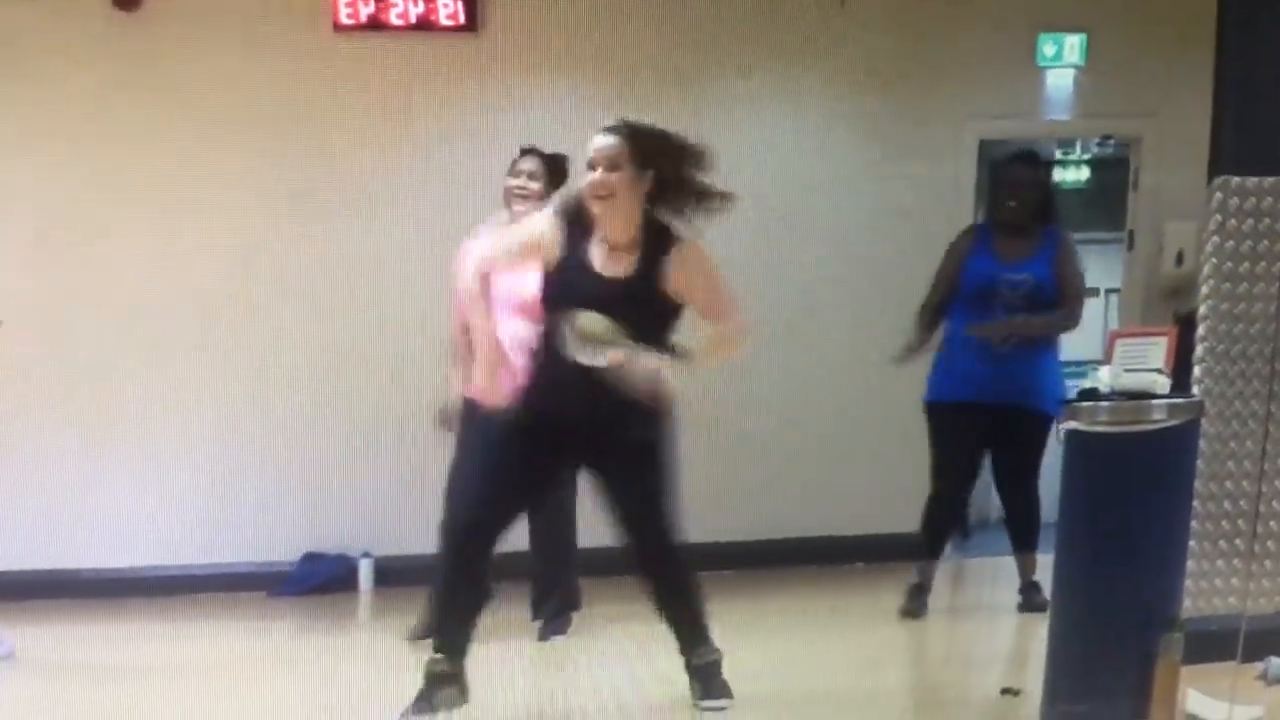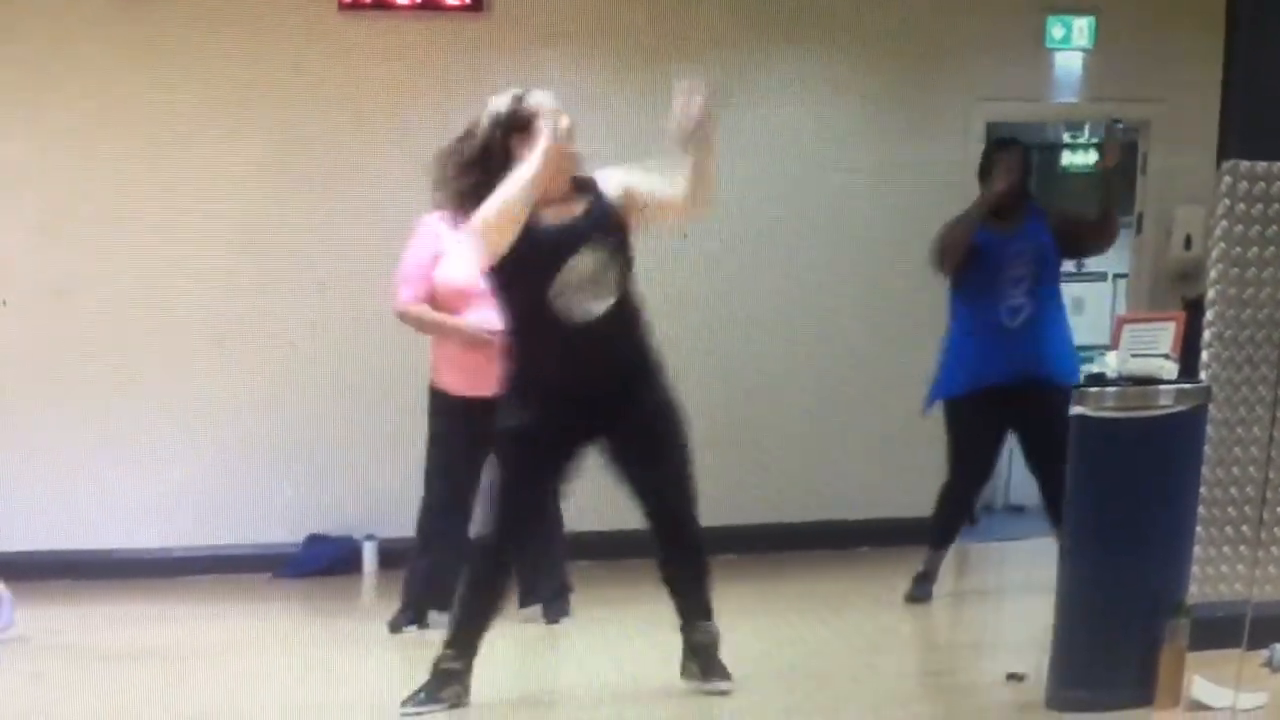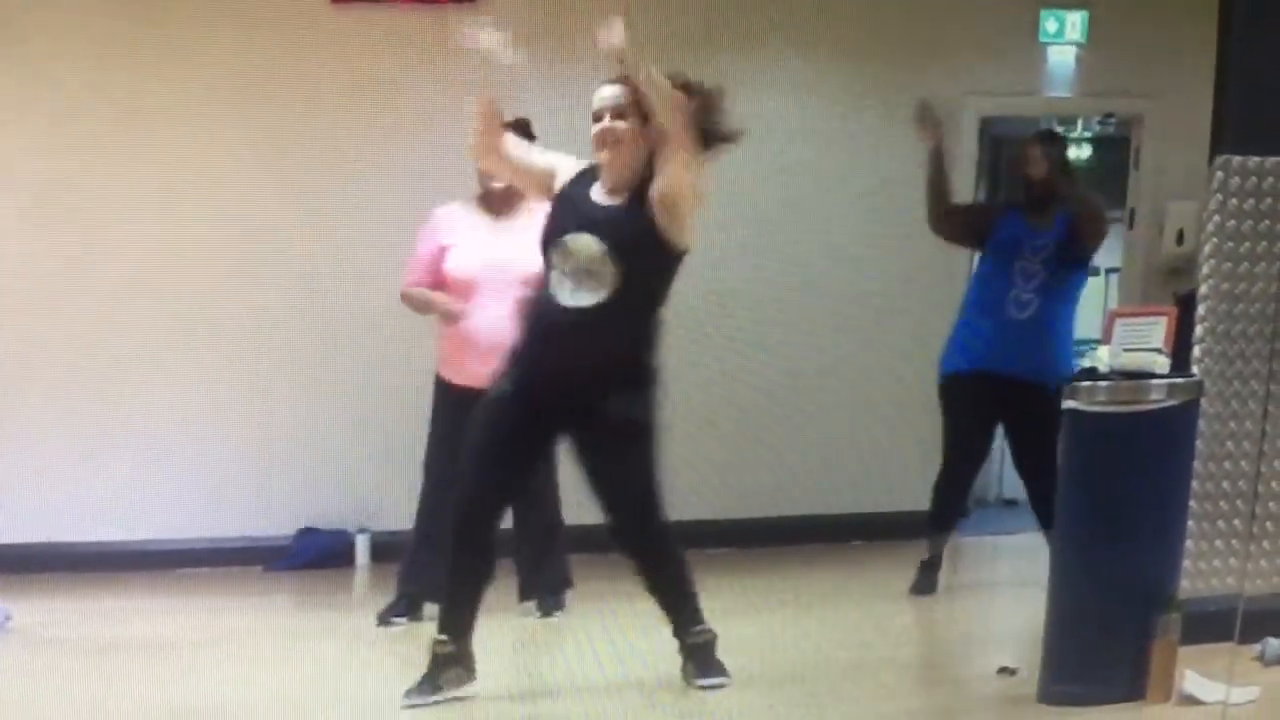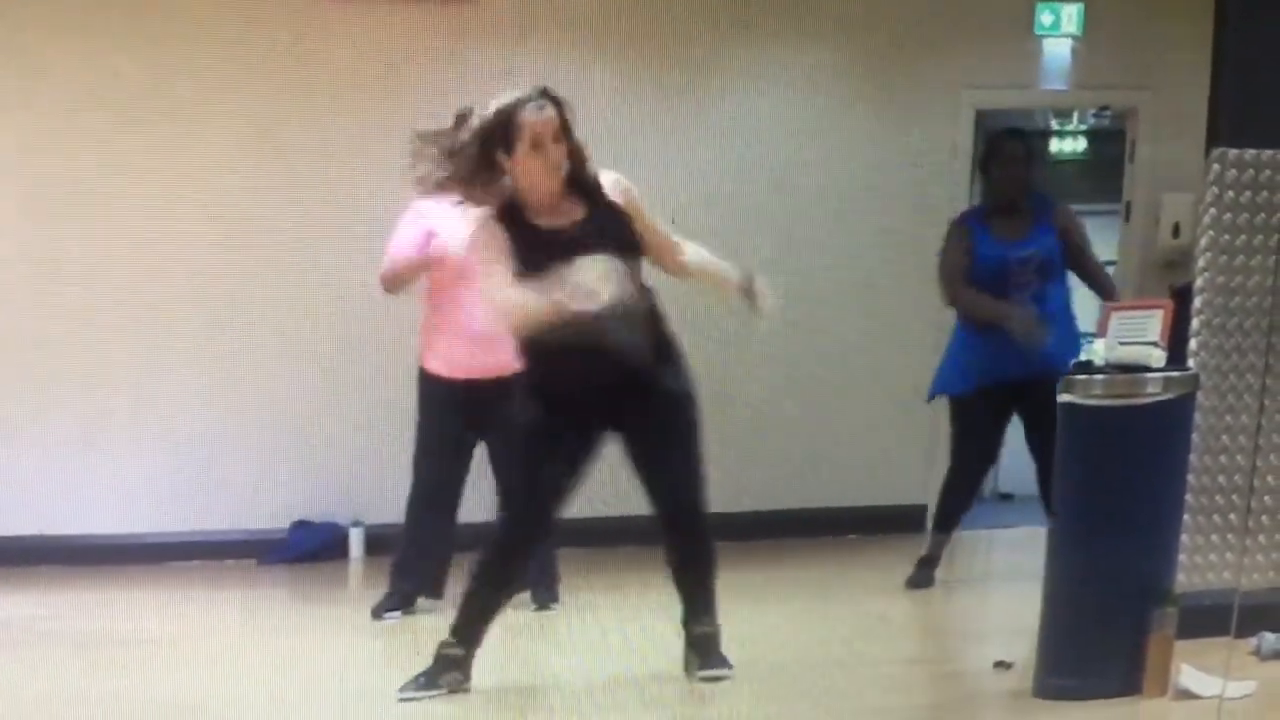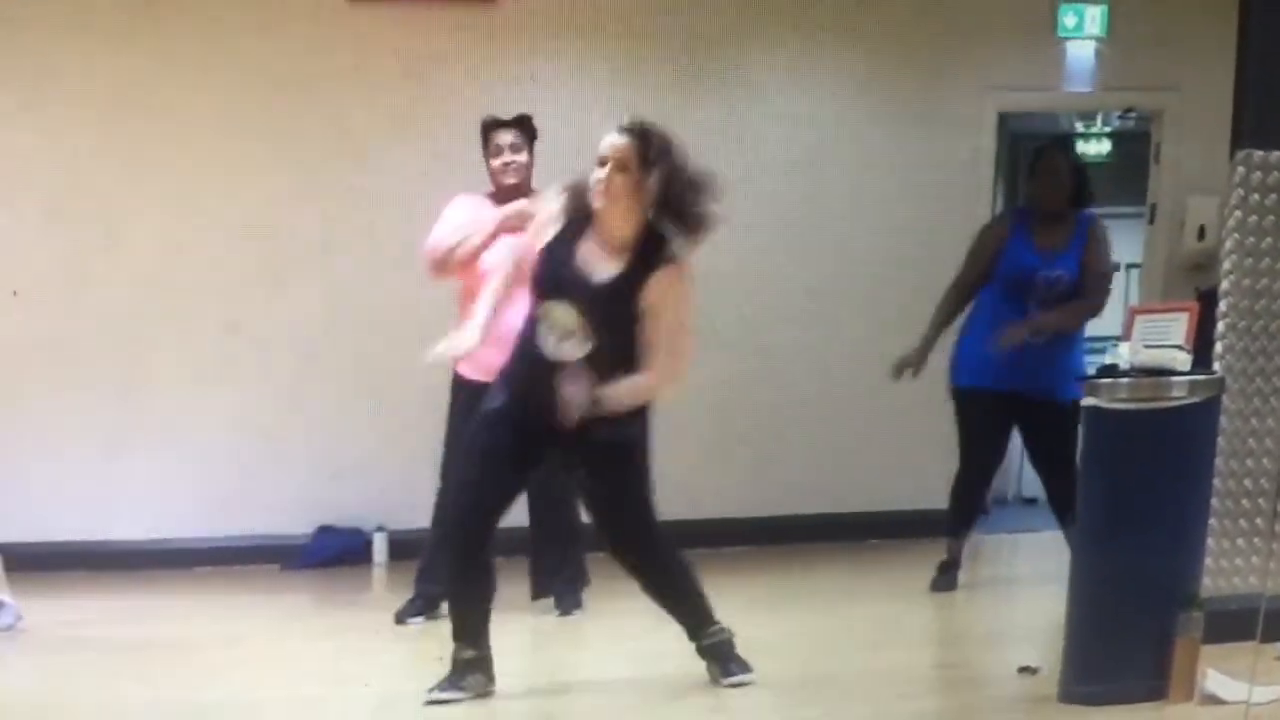
dt=0.5s
person 1, frame 1
left shoulder: (674, 256)
right shoulder: (561, 227)
left elbow: (729, 325)
right elbow: (483, 263)
left wrist: (678, 361)
left hip: (625, 425)
right hip: (543, 416)
left knee: (656, 550)
right knee: (468, 534)
left ankle: (704, 666)
person 1, frame 2
left shoulder: (610, 191)
right shoulder: (502, 217)
left elbow: (693, 197)
right elbow: (493, 223)
left wrist: (696, 139)
right wrist: (545, 150)
left hip: (631, 391)
right hip: (544, 402)
left knee: (678, 519)
right knee: (505, 538)
left ankle: (700, 648)
person 1, frame 3
left shoulder: (668, 194)
right shoulder: (569, 179)
left elbow: (681, 127)
right elbow: (491, 149)
left wrist: (637, 63)
left hip: (613, 392)
right hip: (529, 385)
left knee: (639, 528)
right knee: (472, 516)
left ankle: (696, 644)
right ankle: (451, 658)
person 1, frame 4
left shoulder: (611, 192)
right shoulder: (498, 226)
left elbow: (671, 254)
left wrist: (736, 280)
left hip: (652, 383)
right hip: (564, 398)
left knee: (685, 511)
right knee: (521, 528)
left ankle: (702, 640)
right ankle: (455, 657)
person 1, frame 5
left shoulder: (663, 270)
right shoulder: (563, 217)
left elbow: (666, 370)
left wrist: (598, 395)
left hip: (604, 423)
right hip: (518, 406)
left knee: (637, 545)
right knee: (466, 527)
left ankle: (716, 645)
right ankle: (472, 664)
person 2, frame 1
right shoulder: (476, 247)
right elbow: (462, 325)
right wrist: (456, 388)
right hip: (483, 404)
left knee: (550, 509)
right knee: (462, 504)
left ankle: (557, 608)
person 2, frame 2
right shoulder: (436, 229)
right elbow: (407, 305)
right wrist: (462, 329)
right hip: (456, 393)
right knee: (444, 498)
left ankle: (550, 593)
right ankle: (420, 601)
person 2, frame 3
left shoulder: (548, 217)
right shoulder: (447, 220)
right elbow: (413, 288)
right wrist: (439, 301)
right hip: (460, 383)
left knee: (536, 488)
right knee: (442, 490)
left ankle: (547, 587)
right ankle: (413, 593)
person 2, frame 4
right shoulder: (428, 210)
right elbow: (391, 279)
right wrist: (424, 259)
left hip: (515, 375)
right hip: (446, 377)
left knee: (525, 481)
right knee: (433, 483)
left ankle: (541, 580)
right ankle: (408, 586)
person 2, frame 5
right shoulder: (467, 209)
right elbow: (438, 262)
right wrist: (499, 219)
right hip: (479, 378)
left knee: (554, 486)
right knee: (459, 486)
left ankle: (564, 584)
right ankle: (431, 590)
person 3, frame 1
left shoulder: (1059, 249)
right shoulder: (972, 241)
left elbow: (1072, 311)
right elbow: (936, 302)
left wrist: (1016, 328)
right wrist: (919, 340)
left hip: (1029, 392)
right hip: (962, 387)
left knee: (1019, 489)
right knee: (949, 487)
left ankle: (1028, 582)
right ankle: (921, 585)
person 3, frame 2
left shoulder: (1049, 225)
right shoulder: (967, 227)
left elbow: (1101, 236)
right elbow: (942, 258)
left wrist: (1108, 177)
right wrist: (987, 200)
left hip: (1045, 374)
right hip: (976, 377)
left knee: (1055, 471)
right knee: (966, 477)
right ankle: (928, 570)
person 3, frame 3
left shoulder: (1078, 222)
right shoulder: (998, 218)
left elbow: (1097, 222)
right elbow: (942, 220)
left wrist: (1054, 181)
right wrist: (937, 153)
left hip: (1041, 370)
right hip: (975, 363)
left knee: (1041, 467)
right knee: (960, 463)
right ankle: (931, 560)
person 3, frame 4
left shoulder: (1056, 217)
right shoulder: (966, 227)
left elbow: (1091, 271)
right elbow: (955, 292)
right wrist: (1008, 314)
left hip: (1049, 366)
right hip: (981, 369)
left knee: (1056, 461)
right knee: (969, 464)
right ankle: (931, 557)
person 3, frame 5
left shoulder: (1091, 235)
right shoulder: (1006, 229)
left elbow: (1094, 303)
right elbow: (961, 289)
left wrist: (1033, 327)
right wrist: (924, 345)
left hip: (1053, 379)
right hip: (985, 374)
left knee: (1060, 473)
right knee: (977, 469)
right ankle: (951, 561)
